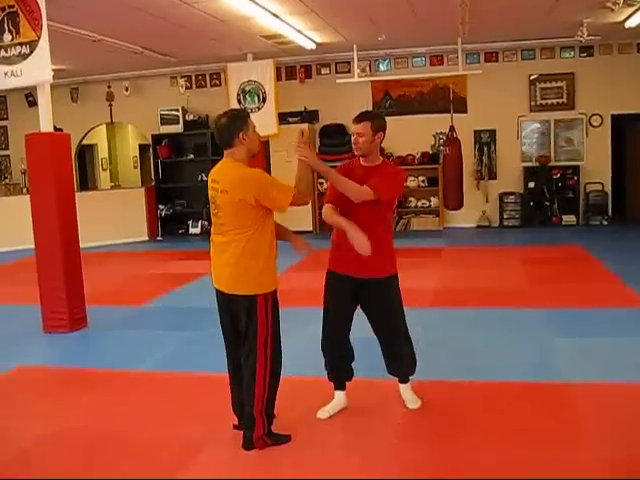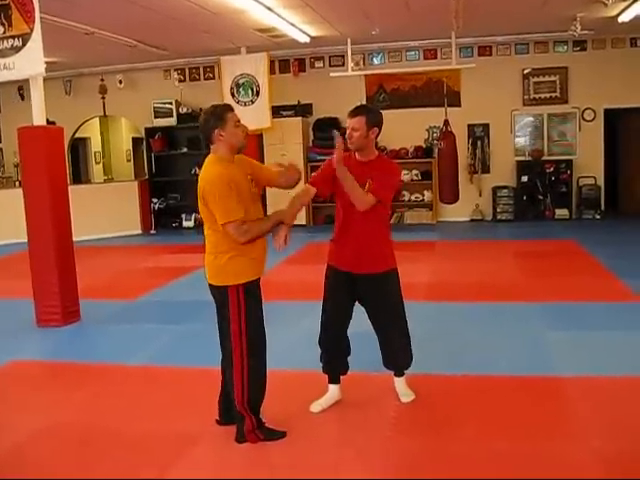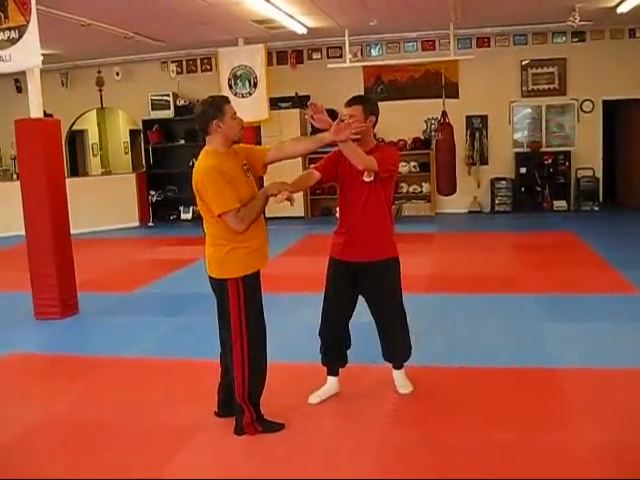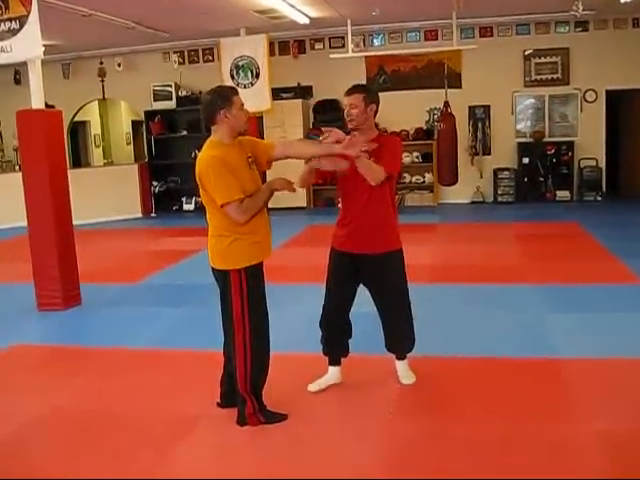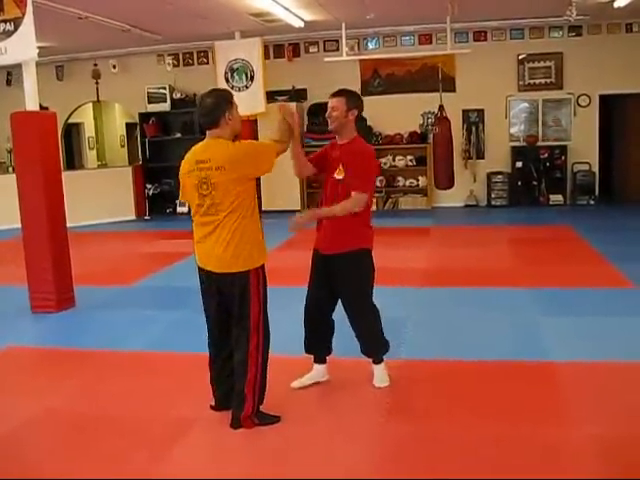
dt=1s
person 1, frame 1
left shoulder: (217, 175)
right shoulder: (251, 178)
right elbow: (302, 196)
left wrist: (288, 236)
left hip: (225, 281)
right hip: (253, 284)
left knee: (238, 353)
right knee: (261, 357)
left ankle: (244, 416)
right ankle: (257, 432)
person 1, frame 2
left shoulder: (240, 164)
right shoulder: (217, 176)
left elbow: (284, 179)
right elbow: (240, 232)
left wrist: (290, 172)
right wrist: (279, 217)
left hip: (237, 272)
right hip: (233, 274)
left knee: (237, 346)
right knee: (247, 349)
left ankle: (230, 411)
right ankle: (250, 426)
person 1, frame 3
left shoulder: (239, 154)
right shoulder: (210, 169)
left elbow: (284, 150)
right elbow: (239, 221)
left wrist: (328, 137)
right wrist: (266, 192)
left hip: (242, 264)
right hip: (233, 267)
left knee: (237, 339)
right knee: (247, 342)
left ankle: (229, 403)
right ankle: (249, 417)
person 1, frame 4
left shoulder: (244, 146)
right shoulder: (213, 160)
left elbow: (289, 148)
right elbow: (240, 212)
left wrist: (338, 148)
right wrist: (271, 186)
left hip: (246, 255)
right hip: (235, 259)
left knee: (240, 330)
right knee: (249, 333)
left ankle: (231, 393)
right ankle: (251, 408)
person 1, frame 5
left shoulder: (190, 160)
right shoulder: (241, 152)
left elbow: (192, 206)
right elbow: (282, 144)
right wrist: (288, 122)
left hip: (207, 262)
right hip: (241, 262)
left knee: (220, 332)
right knee: (251, 335)
left ankle: (223, 396)
right ankle: (247, 412)
person 2, frame 1
left shoulder: (393, 174)
right shoulder: (343, 171)
left elbow: (359, 195)
right elbow: (328, 211)
left wrist: (319, 166)
right wrist: (349, 228)
left hip: (379, 270)
right hip: (342, 268)
left knee: (393, 329)
right knee: (334, 333)
left ankle: (405, 385)
right ankle: (339, 395)
person 2, frame 2
left shoulder: (389, 169)
right shoulder: (336, 163)
left elbow: (363, 203)
right elbow: (308, 191)
left wrist: (341, 168)
right wrist: (285, 222)
left hip: (378, 265)
right hip: (340, 263)
left knee: (392, 324)
right knee: (332, 327)
left ankle: (400, 379)
right ankle: (333, 388)
person 2, frame 3
left shoulder: (388, 155)
right shoulder: (339, 156)
left elbow: (364, 163)
right elbow: (313, 174)
left wrist: (332, 130)
right wrist: (289, 187)
left hip: (380, 255)
right hip: (343, 253)
left knee: (390, 316)
right knee: (332, 319)
left ankle: (399, 371)
right ankle: (332, 380)
person 2, frame 4
left shoulder: (391, 145)
right shoulder: (339, 147)
left elbow: (376, 177)
right elbow: (305, 178)
left wrist: (349, 146)
right wrist: (314, 165)
left hip: (383, 246)
right hip: (344, 244)
left knee: (395, 306)
right knee: (334, 309)
left ankle: (401, 362)
right ankle: (333, 369)
person 2, frame 5
left shoulder: (361, 153)
right shoulder: (331, 149)
left elbow: (357, 203)
right elbow: (302, 172)
left wrist: (314, 214)
right wrist: (295, 134)
left hip: (353, 247)
right hip: (326, 244)
left knee: (360, 308)
right knee: (316, 307)
left ankle: (378, 364)
right ankle: (319, 367)
